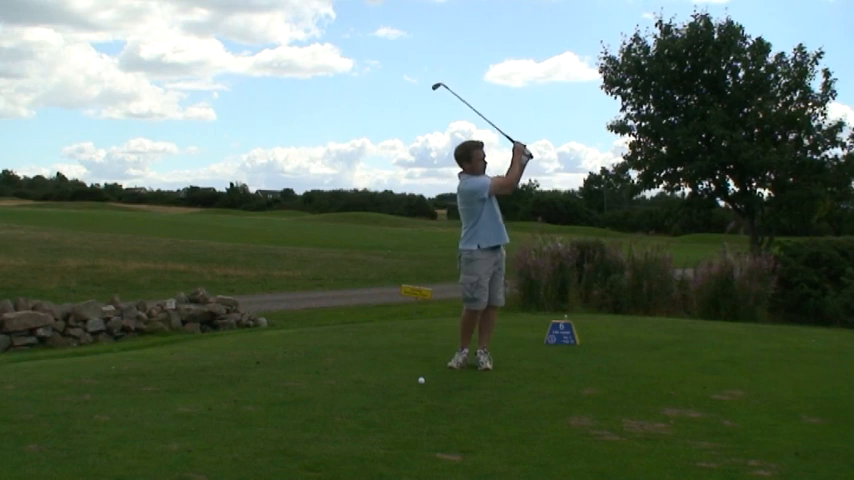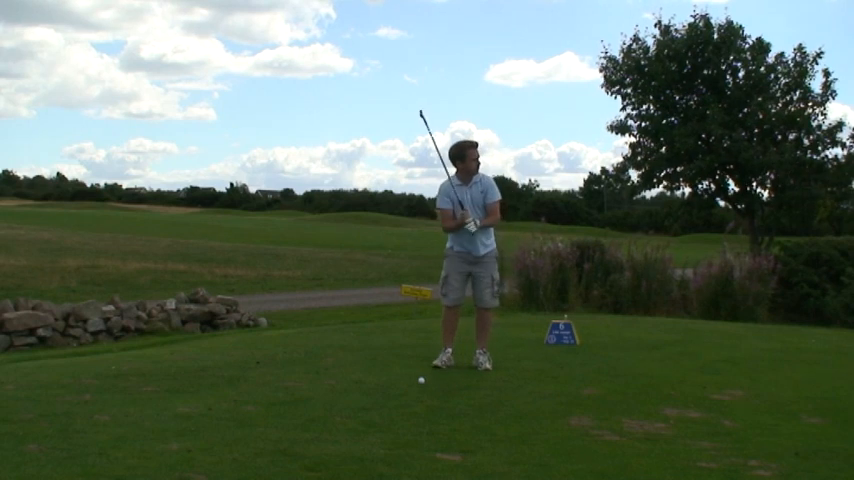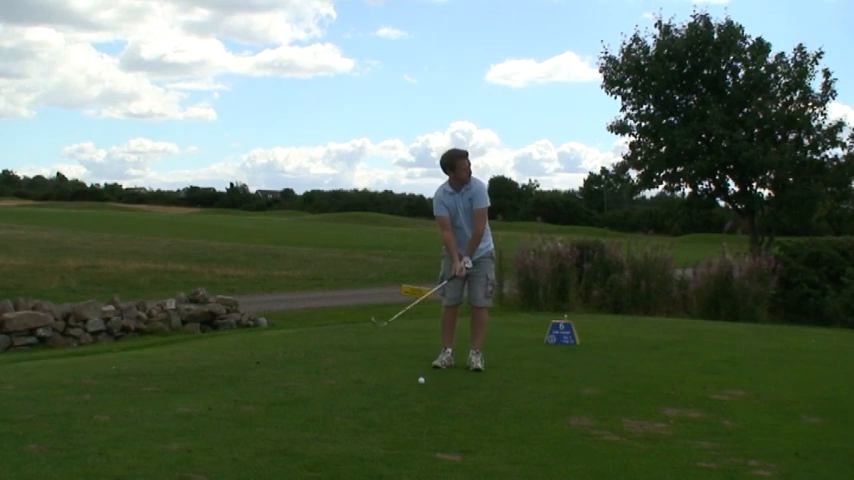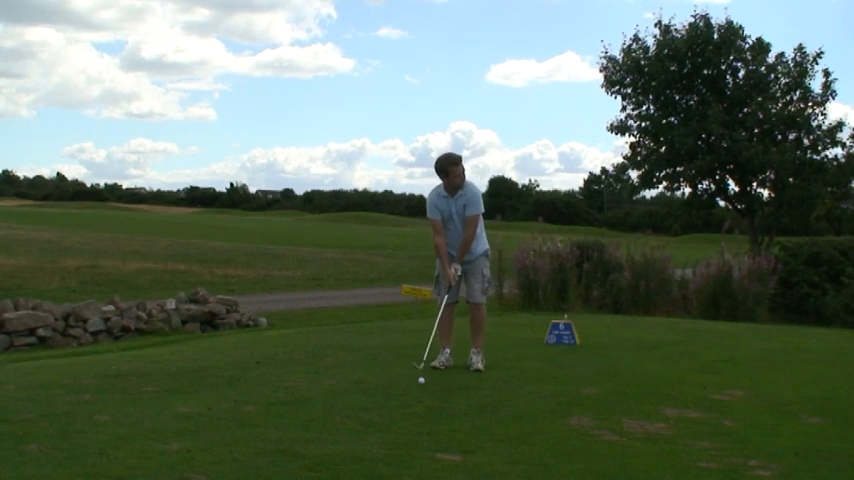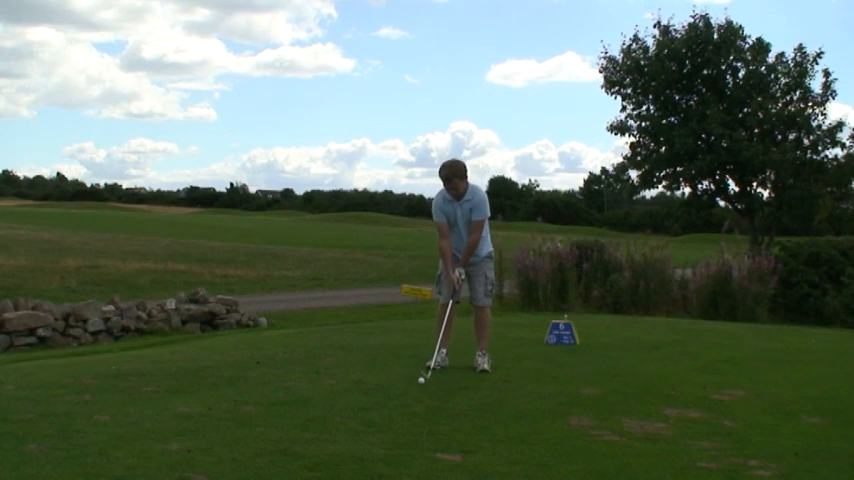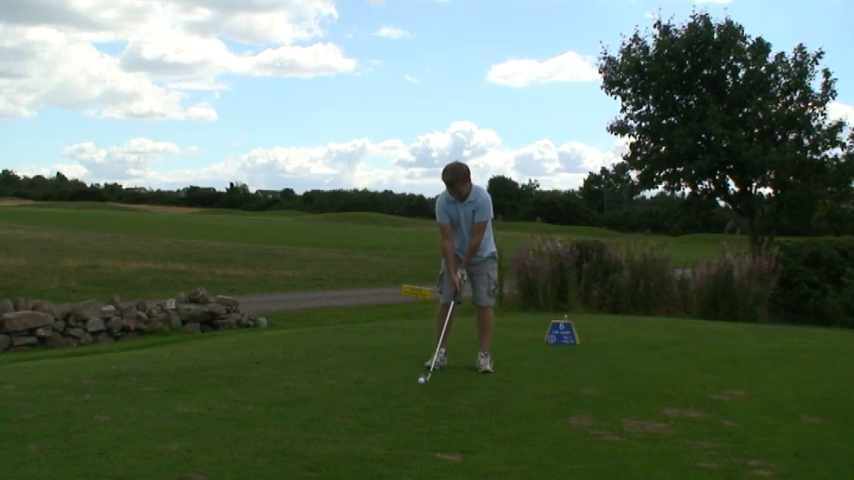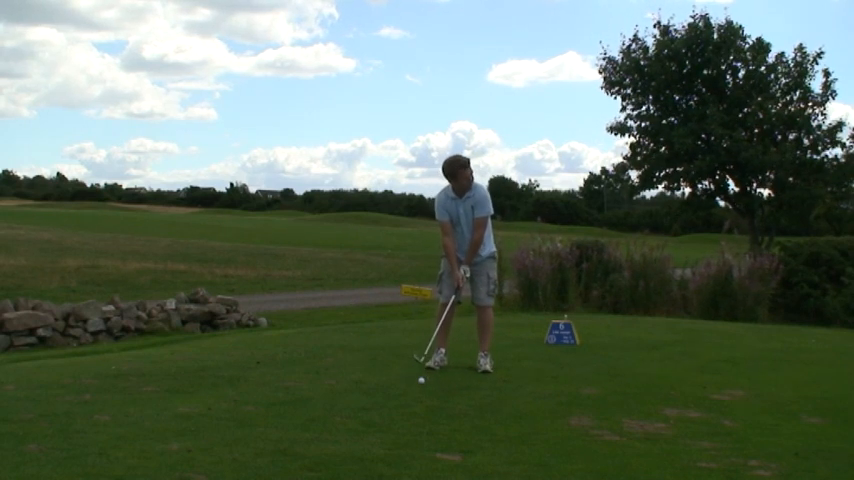
dt=0.7s
person 1, frame 1
left shoulder: (479, 177)
right shoulder: (469, 186)
left elbow: (507, 188)
right elbow: (507, 182)
left wrist: (521, 162)
right wrist: (516, 155)
left hip: (495, 250)
right hip: (475, 254)
left knee: (492, 305)
right knee: (474, 305)
left ankle: (483, 352)
right ankle: (463, 350)
person 1, frame 2
left shoulder: (487, 183)
right shoulder: (446, 188)
left elbow: (495, 217)
right elbow: (446, 225)
left wrist: (477, 224)
right wrist: (460, 222)
left hip: (485, 252)
right hip: (457, 253)
left knee: (486, 305)
right knee: (451, 303)
left ankle: (481, 352)
right ankle: (447, 351)
person 1, frame 3
left shoulder: (478, 187)
right shoulder: (440, 195)
left elbow: (479, 225)
right elbow: (446, 231)
left wrist: (468, 257)
right wrist: (456, 260)
left hip: (480, 254)
right hip: (453, 255)
left knee: (480, 304)
right knee: (449, 303)
left ankle: (475, 353)
right ankle: (446, 352)
person 1, frame 4
left shoulder: (472, 192)
right shoulder: (434, 198)
left elbow: (470, 232)
right elbow: (438, 235)
left wrist: (458, 263)
right wrist: (447, 267)
left hip: (475, 254)
right hip: (448, 255)
left knee: (477, 302)
right knee: (446, 303)
left ankle: (476, 352)
right ankle: (445, 352)
person 1, frame 5
left shoulder: (479, 197)
right shoulder: (439, 200)
left elbow: (475, 236)
right elbow: (444, 238)
left wrist: (462, 267)
right wrist: (450, 271)
left hip: (479, 255)
right hip: (452, 255)
left knee: (482, 304)
right knee: (445, 302)
left ankle: (482, 354)
right ankle: (442, 352)
person 1, frame 6
left shoulder: (482, 198)
right shoulder: (442, 201)
left elbow: (477, 237)
right elbow: (446, 239)
left wrist: (464, 268)
right wrist: (452, 272)
left hip: (482, 256)
right hip: (454, 255)
left knee: (484, 304)
right knee: (446, 302)
left ankle: (484, 355)
right ankle: (441, 352)
person 1, frame 7
left shoulder: (481, 194)
right shoulder: (442, 199)
left elbow: (479, 234)
right elbow: (447, 236)
left wrist: (466, 265)
right wrist: (455, 269)
left hip: (482, 255)
right hip: (454, 255)
left knee: (484, 304)
right knee: (445, 302)
left ankle: (484, 355)
right ankle: (440, 352)
